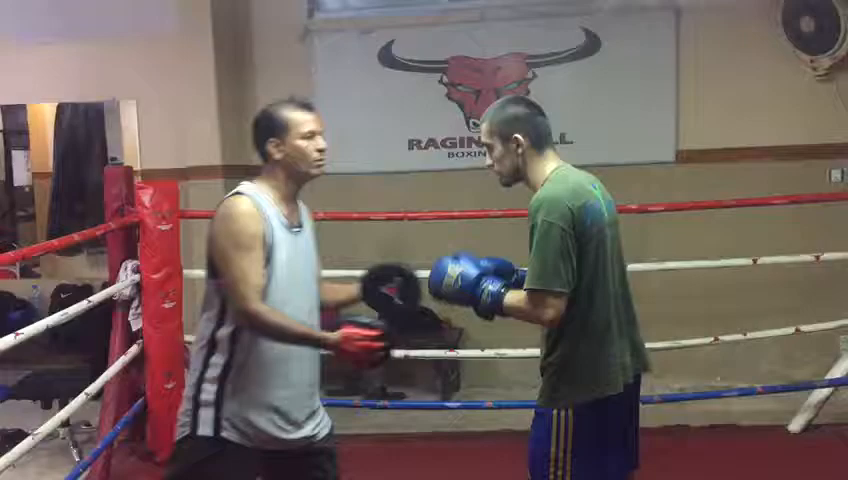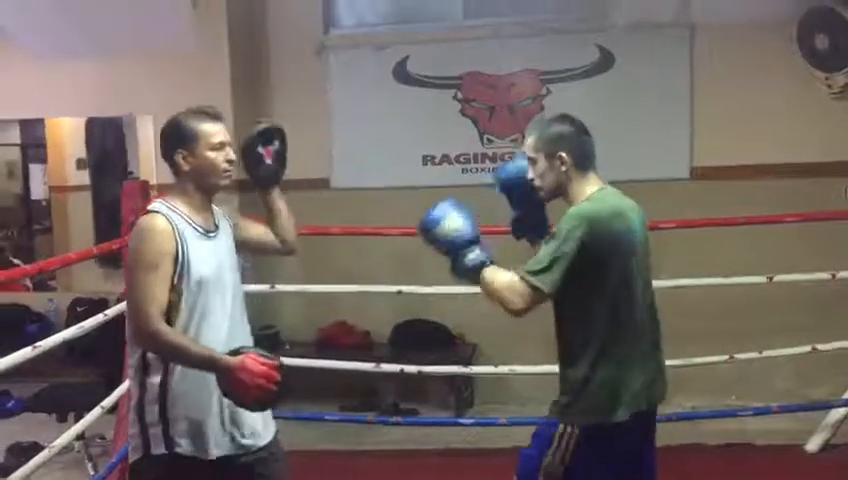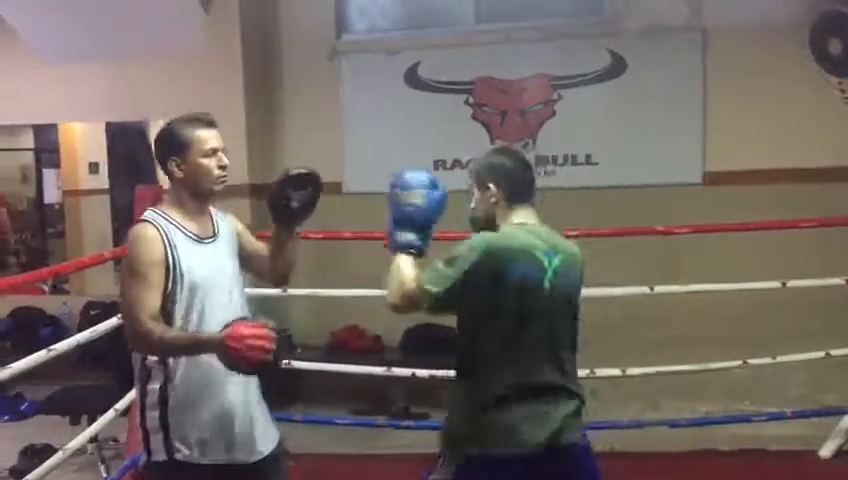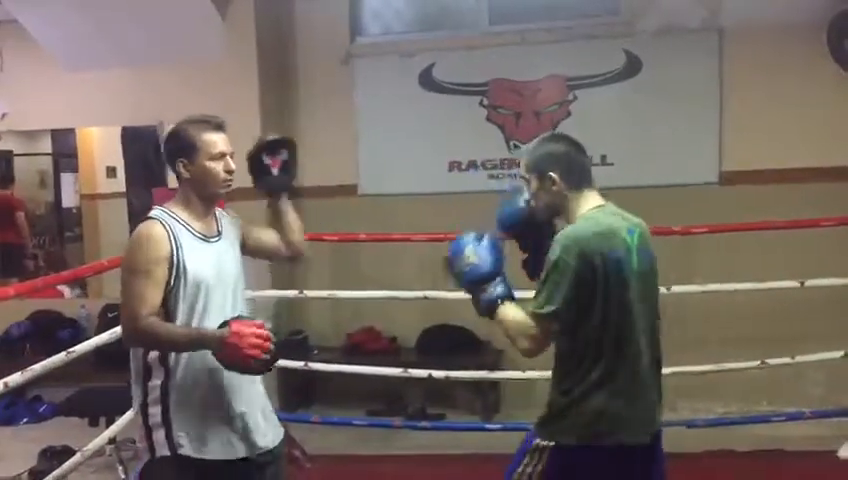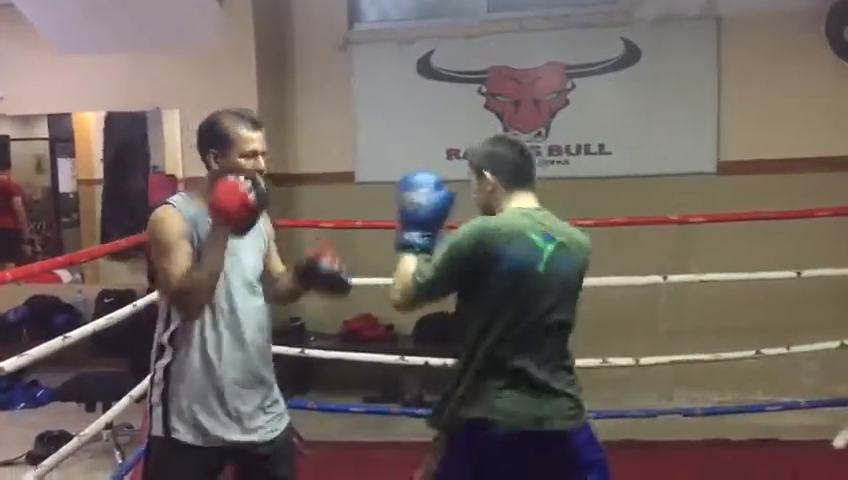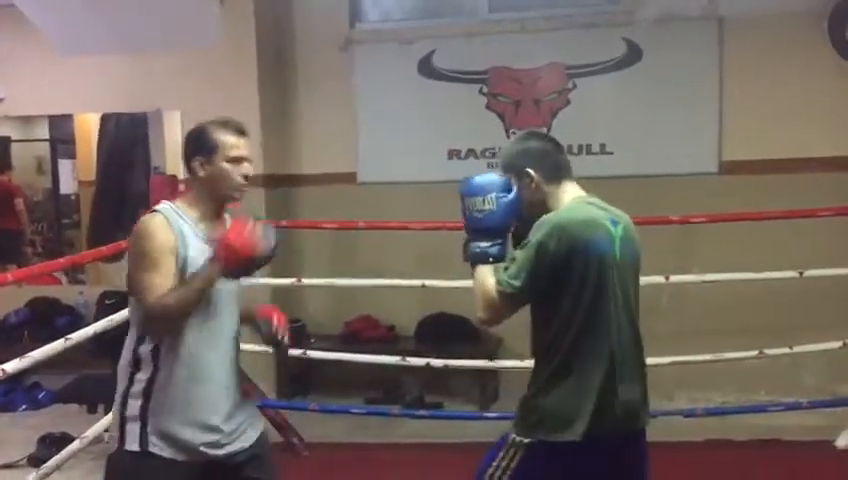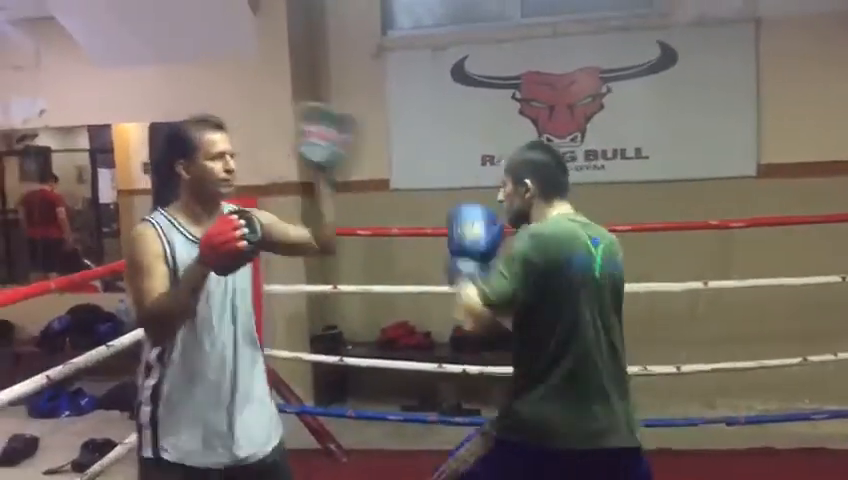
dt=0.5s
person 1, frame 1
left shoulder: (300, 211)
right shoulder: (242, 211)
right elbow: (248, 310)
left wrist: (365, 290)
right wrist: (334, 340)
right hip: (227, 410)
person 1, frame 2
left shoulder: (224, 221)
right shoulder: (157, 229)
left elbow: (285, 242)
right elbow: (148, 329)
left wrist: (269, 186)
right wrist: (228, 365)
right hip: (173, 428)
person 1, frame 3
left shoulder: (227, 225)
right shoulder: (149, 237)
left elbow: (277, 272)
right elbow: (139, 333)
left wrist: (286, 226)
right wrist: (216, 342)
right hip: (180, 430)
person 1, frame 4
left shoulder: (229, 225)
right shoulder: (155, 235)
left elbow: (294, 248)
right elbow: (137, 327)
left wrist: (278, 193)
right wrist: (215, 339)
right hip: (182, 424)
person 1, frame 5
left shoulder: (256, 215)
right shoulder: (172, 219)
left elbow: (276, 288)
right elbow: (187, 303)
left wrist: (309, 274)
right wrist: (221, 231)
left hip: (256, 399)
right hip: (191, 404)
person 1, frame 6
left shoulder: (231, 227)
right shoulder: (158, 228)
right elbow: (157, 316)
left wrist: (256, 315)
right wrist: (218, 263)
right hip: (158, 423)
person 1, frame 7
left shoulder: (242, 221)
right shoulder: (151, 234)
left elbow: (321, 243)
right elbow: (154, 323)
left wrist: (321, 177)
right wrist: (205, 263)
right hip: (178, 427)
person 2, frame 1
left shoulder: (552, 201)
right shoulder: (587, 184)
left elbow: (548, 308)
left wrist: (485, 292)
right wrist: (512, 276)
left hip: (581, 379)
right hip: (617, 368)
person 2, frame 2
left shoulder: (586, 219)
right shoulder: (620, 207)
left elbow: (519, 298)
left wrist: (469, 255)
right wrist: (532, 220)
left hip: (597, 397)
right hip: (634, 391)
person 2, frame 3
left shoulder: (487, 250)
right shoulder: (569, 255)
left elbow: (401, 299)
left wrist: (406, 234)
left hip: (490, 438)
right hip: (560, 433)
person 2, frame 4
left shoulder: (576, 241)
right shoulder: (634, 229)
left elbow: (531, 339)
left wrist: (489, 290)
right wrist: (538, 246)
left hip: (580, 427)
right hip: (640, 420)
person 2, frame 5
left shoulder: (481, 236)
right shoulder: (576, 244)
left elbow: (402, 297)
left wrist: (414, 235)
left hip: (486, 420)
right hip: (559, 418)
person 2, frame 6
left shoulder: (556, 228)
right shoulder: (620, 223)
left elbow: (490, 310)
left wrist: (483, 241)
right wrist: (528, 233)
left hip: (563, 421)
right hip: (625, 415)
person 2, frame 7
left shoulder: (537, 240)
right shoulder: (608, 244)
left elbow: (477, 319)
left wrist: (468, 264)
left hip: (537, 429)
right hip: (611, 428)
